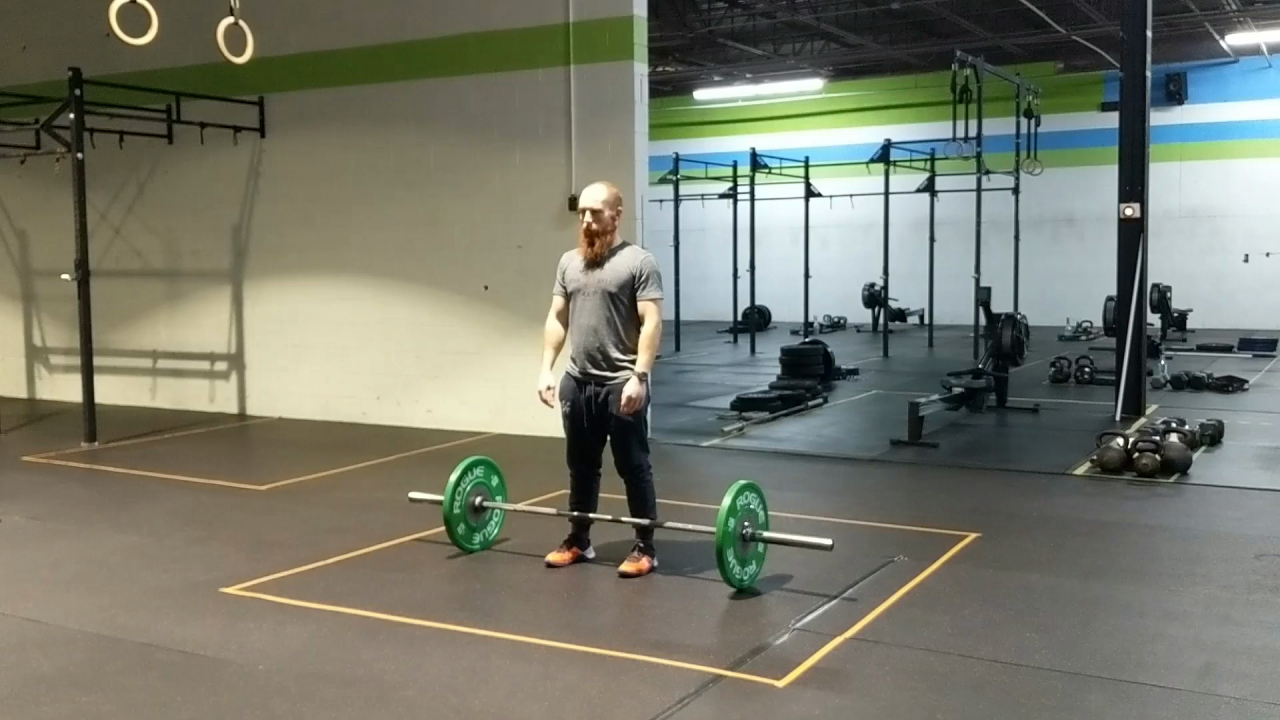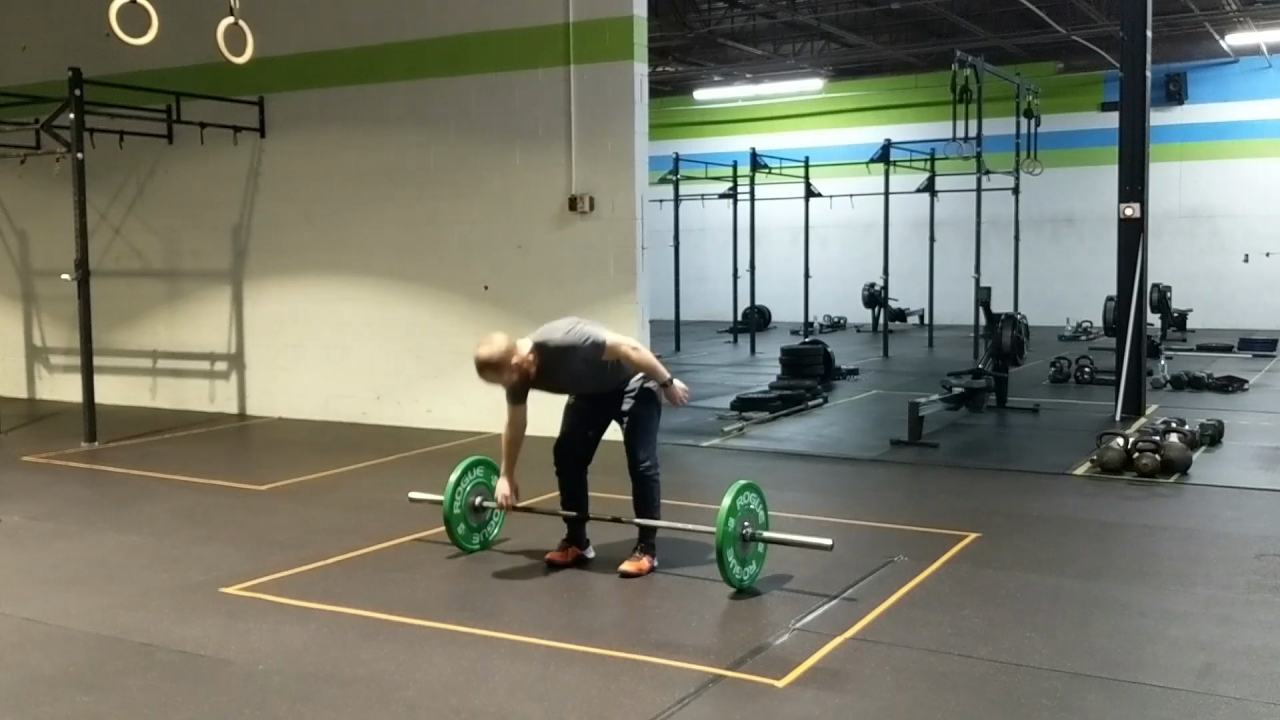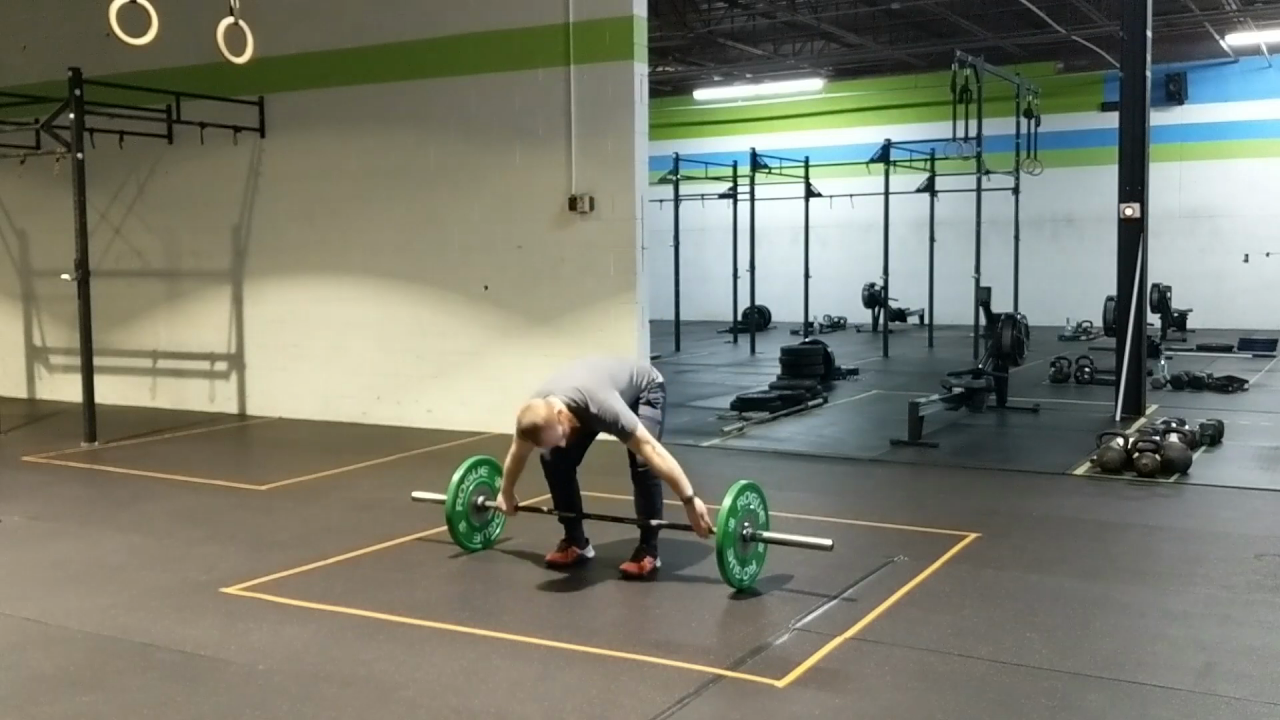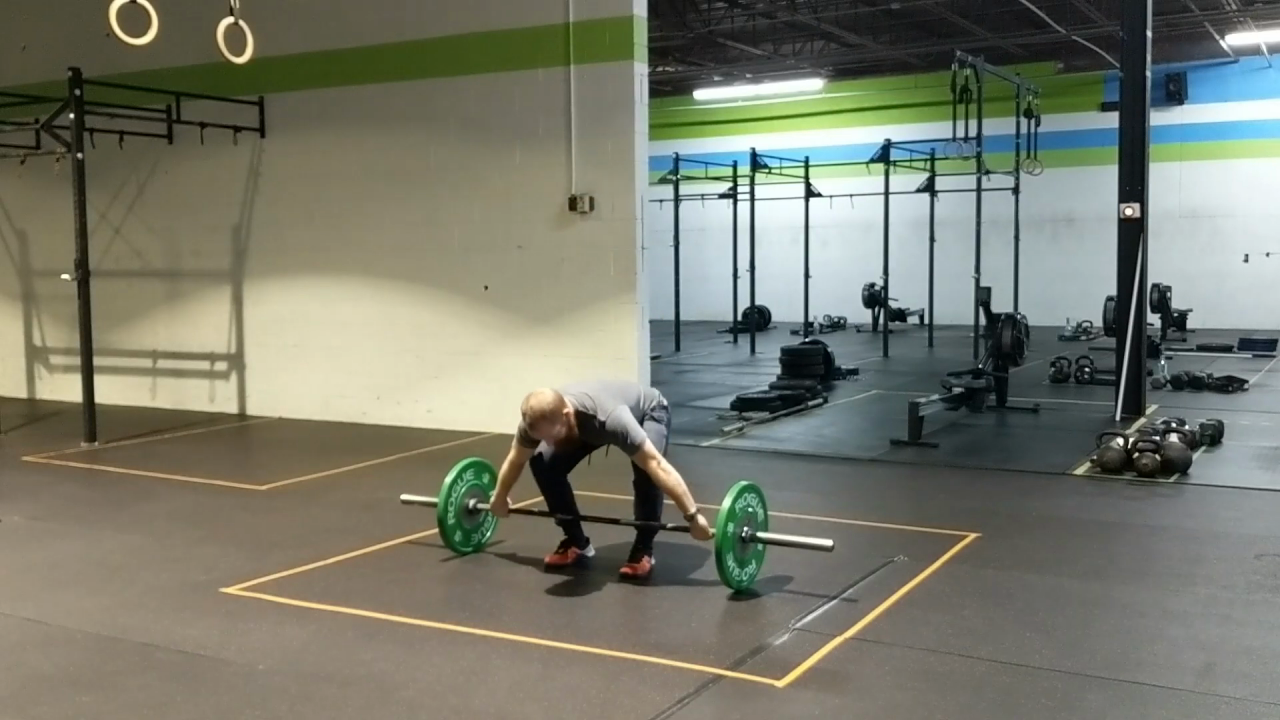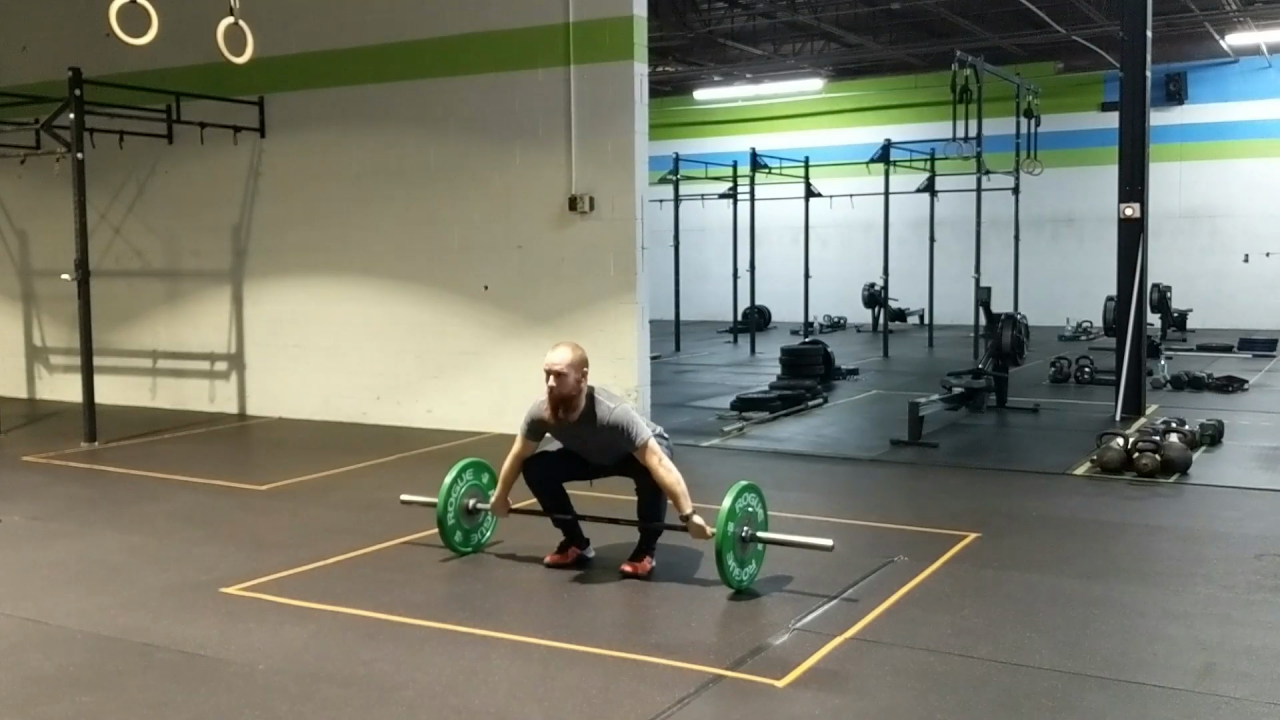
dt=1s
person 1, frame 1
left shoulder: (638, 262)
right shoulder: (568, 262)
left elbow: (651, 323)
right elbow: (557, 319)
left wrist: (639, 377)
right wrist: (546, 369)
left hip: (621, 385)
right hip: (577, 383)
left knee: (633, 467)
right knee: (581, 466)
left ankle: (645, 548)
right ankle: (579, 540)
person 1, frame 2
left shoulder: (563, 341)
right shoulder: (518, 372)
left elbow: (629, 348)
right elbow: (515, 425)
left wrist: (668, 383)
right wrist: (506, 476)
left hip: (635, 381)
right hip: (591, 391)
left knee: (641, 462)
right knee: (566, 456)
left ankle: (646, 549)
right ankle: (577, 542)
person 1, frame 3
left shoulder: (600, 407)
right shoulder: (536, 415)
left elbow: (652, 453)
right elbow: (517, 454)
left wrist: (690, 501)
right wrist: (506, 494)
left hip: (644, 387)
right hip: (595, 387)
left knee: (643, 464)
right knee: (553, 460)
left ankle: (648, 550)
right ankle: (575, 542)
person 1, frame 4
left shoulder: (610, 417)
right shoulder: (538, 420)
left elbow: (658, 467)
right elbow: (515, 461)
left wrist: (693, 516)
right wrist: (499, 498)
left hip: (647, 410)
left knee: (646, 474)
right knee: (542, 464)
left ankle: (644, 550)
right ankle: (576, 543)
person 1, frame 5
left shoulder: (613, 414)
right shoulder: (540, 412)
left elbow: (659, 464)
right elbow: (518, 456)
left wrist: (689, 515)
right wrist: (500, 496)
left hip: (646, 448)
left knee: (650, 474)
right knee: (535, 468)
left ankle: (646, 551)
right ankle: (576, 543)
